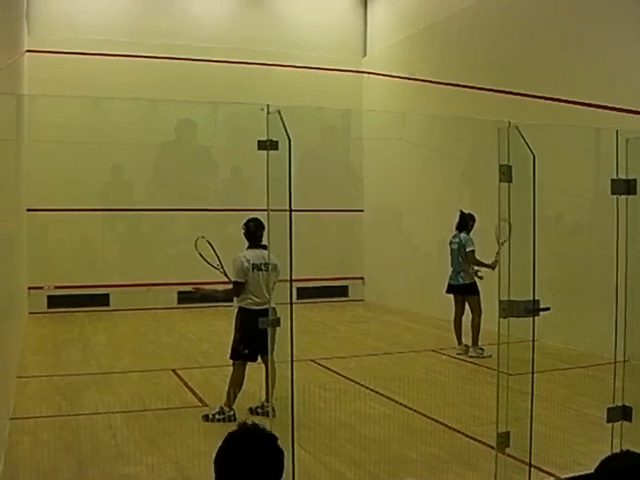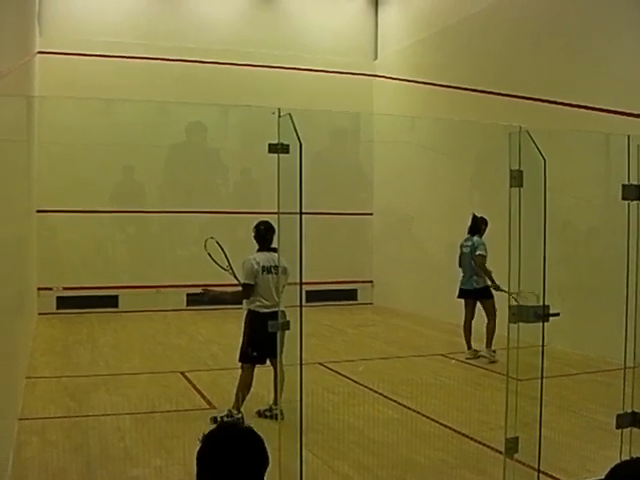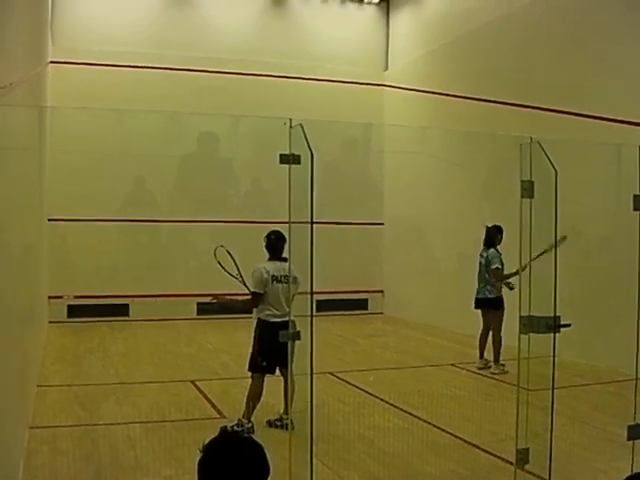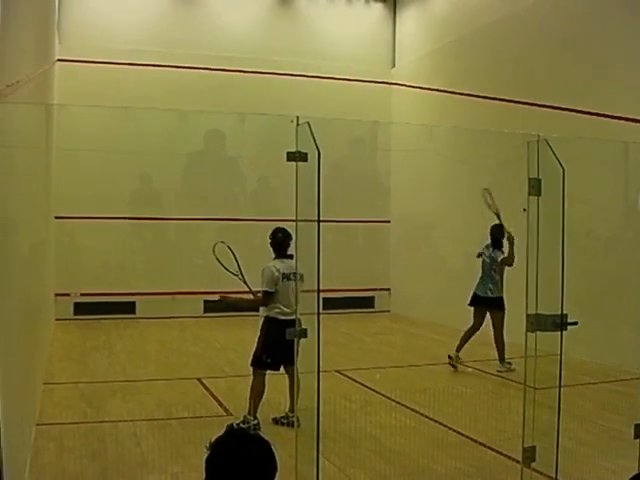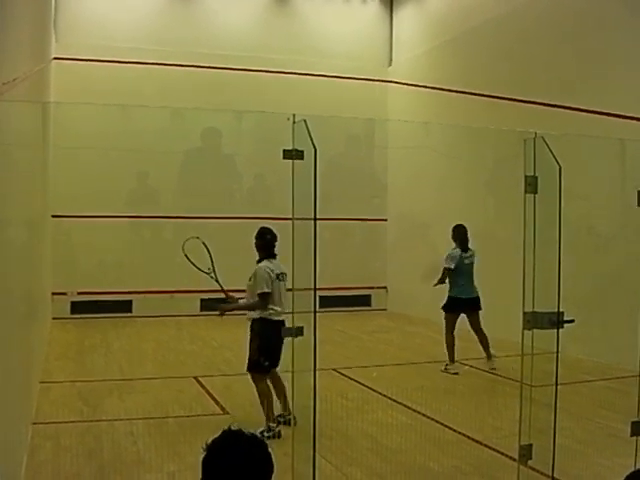
dt=0.4s
person 1, frame 1
left shoulder: (242, 259)
right shoulder: (272, 259)
left elbow: (237, 292)
right elbow: (269, 288)
left wrist: (209, 292)
left hip: (249, 314)
right hip: (267, 312)
left knee: (239, 363)
right knee: (268, 359)
left ankle: (228, 409)
right ankle: (268, 405)
person 1, frame 2
left shoulder: (252, 261)
right shoulder: (282, 261)
left elbow: (246, 294)
right elbow: (278, 290)
left wrist: (217, 294)
left hip: (258, 317)
right hip: (276, 315)
left knee: (248, 366)
right knee: (277, 362)
left ankle: (236, 412)
right ankle: (276, 408)
person 1, frame 3
left shoulder: (262, 270)
right shoulder: (292, 271)
left elbow: (255, 302)
right elbow: (289, 299)
left wrist: (227, 301)
left hip: (268, 326)
right hip: (287, 325)
left knee: (258, 375)
right knee: (287, 372)
left ankle: (246, 421)
right ankle: (286, 417)
person 1, frame 4
left shoulder: (271, 268)
right shoulder: (297, 268)
left elbow: (265, 301)
left wrist: (236, 301)
left hip: (275, 324)
right hip: (292, 323)
left knee: (259, 370)
right knee: (291, 370)
left ankle: (251, 418)
right ankle: (291, 415)
person 1, frame 5
left shoulder: (262, 269)
right shoulder: (277, 267)
left elbow: (262, 303)
left wrist: (233, 308)
right wrist: (239, 302)
left hip: (265, 325)
right hip: (275, 324)
left knee: (257, 374)
right knee: (271, 372)
left ankle: (272, 426)
right ankle: (286, 414)
person 2, frame 1
left shoulder: (453, 238)
right shoulder: (466, 239)
right elbow: (472, 260)
right wrist: (488, 265)
left hip: (455, 280)
right hip: (466, 281)
left knee: (458, 313)
right knee: (476, 313)
left ankle: (460, 346)
right ankle: (474, 348)
person 2, frame 2
left shoulder: (464, 242)
right shoulder: (479, 242)
right elbow: (480, 264)
right wrist: (492, 280)
left hip: (466, 285)
right hip: (479, 285)
left knee: (468, 317)
right knee: (491, 316)
left ankle: (470, 350)
right ankle: (488, 349)
person 2, frame 3
left shoulder: (484, 252)
right shoulder: (494, 254)
right elbow: (498, 277)
left wrist: (505, 282)
right wrist: (516, 273)
left hip: (482, 295)
right hip: (492, 296)
left knee: (486, 328)
right knee: (496, 330)
left ankle: (482, 360)
right ankle: (496, 364)
person 2, frame 4
left shoulder: (488, 248)
right shoulder: (497, 253)
left elbow: (479, 254)
right elbow: (510, 262)
right wrist: (511, 243)
left hip: (480, 294)
right hip: (494, 296)
left knee: (475, 326)
right knee: (498, 331)
left ankle: (456, 353)
right ankle: (503, 363)
person 2, frame 5
left shoulder: (453, 254)
right shoulder: (469, 252)
left elbow: (443, 278)
left wrist: (439, 281)
left hip: (457, 298)
right hip: (471, 296)
left knee: (449, 331)
right knee: (478, 329)
left ankle: (452, 365)
right ankle: (489, 359)
